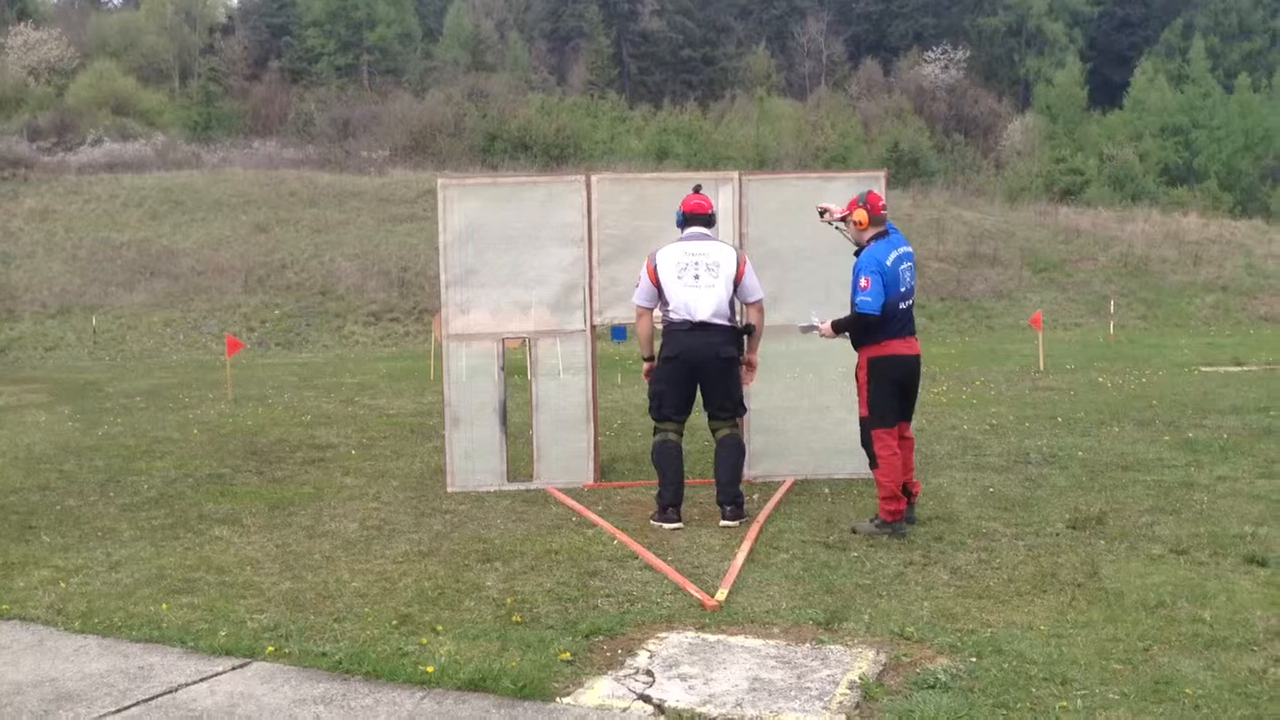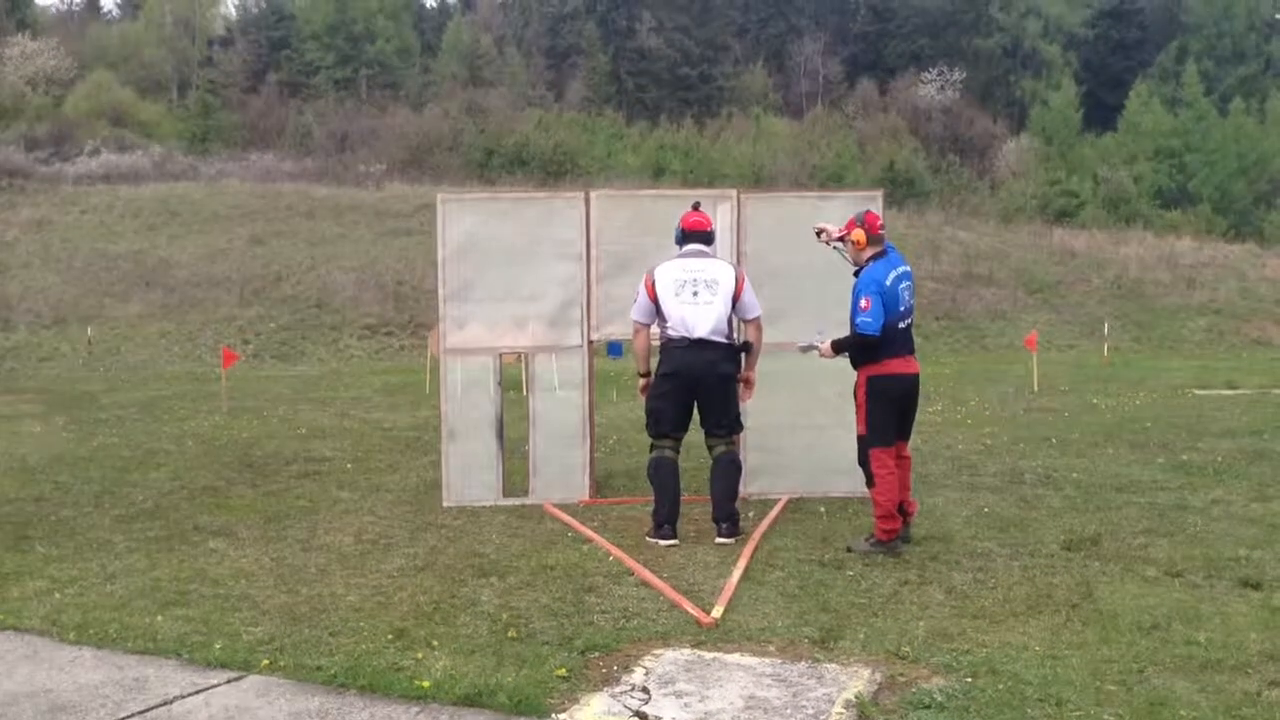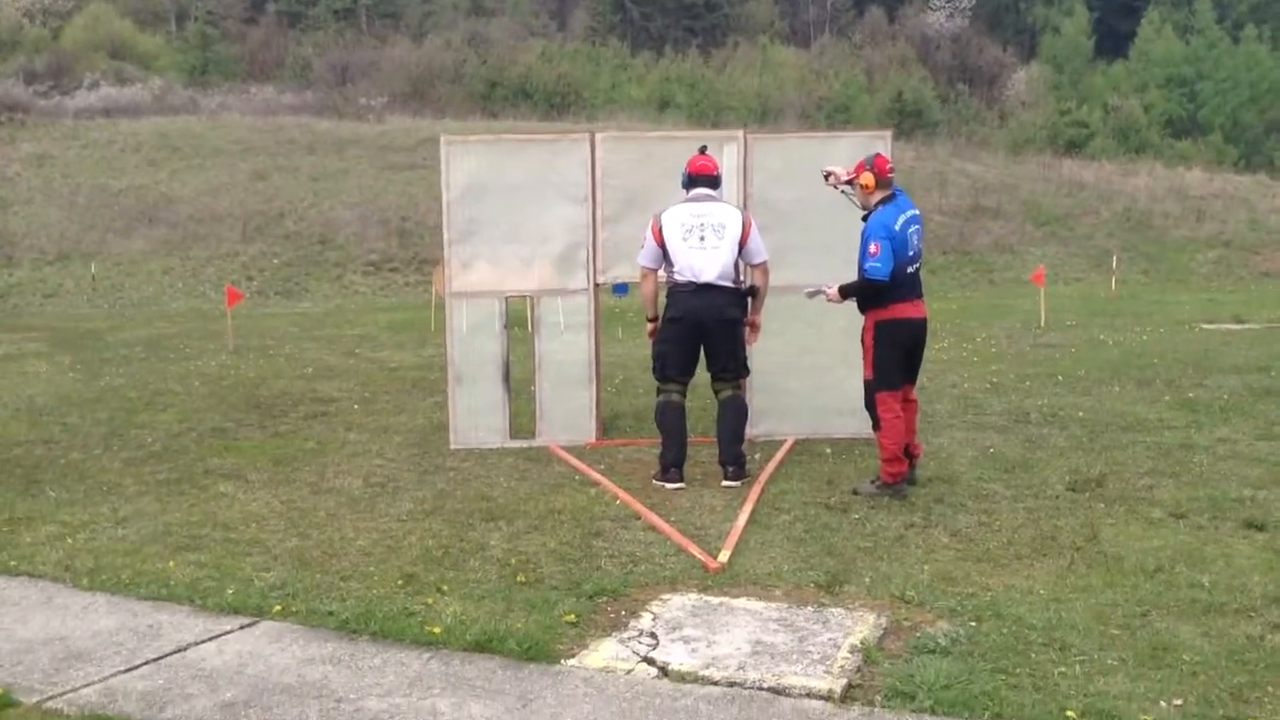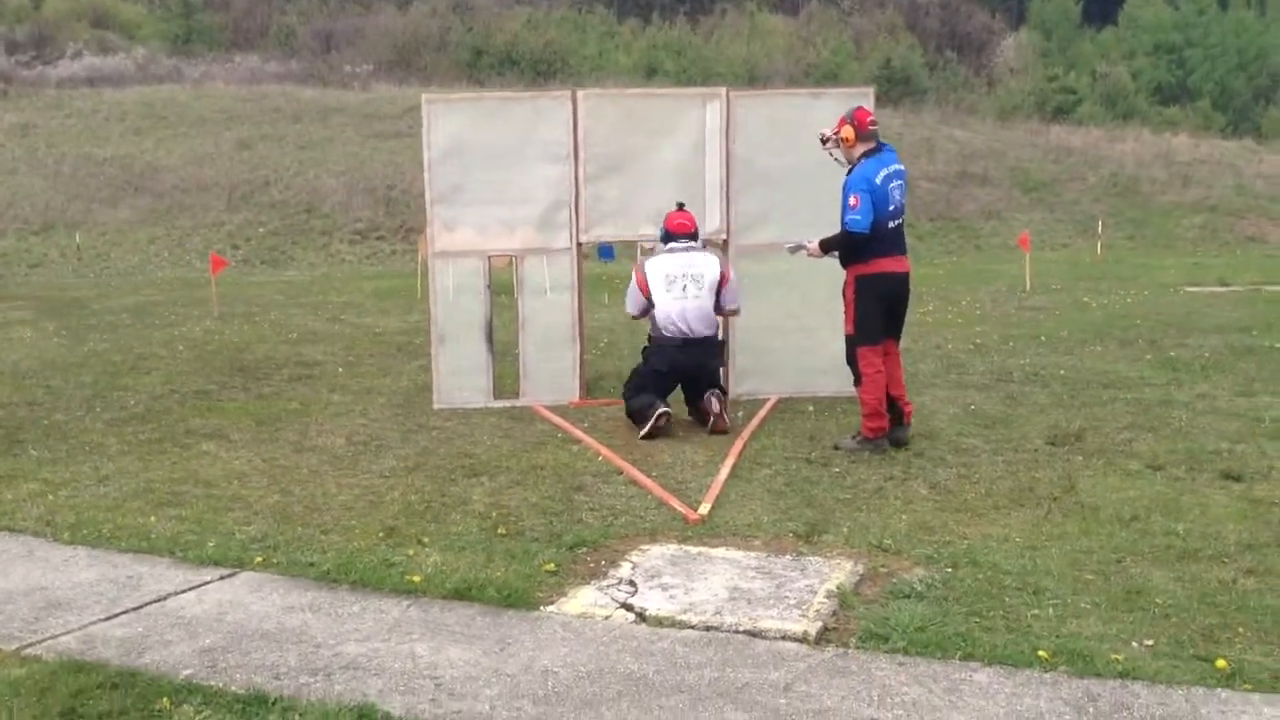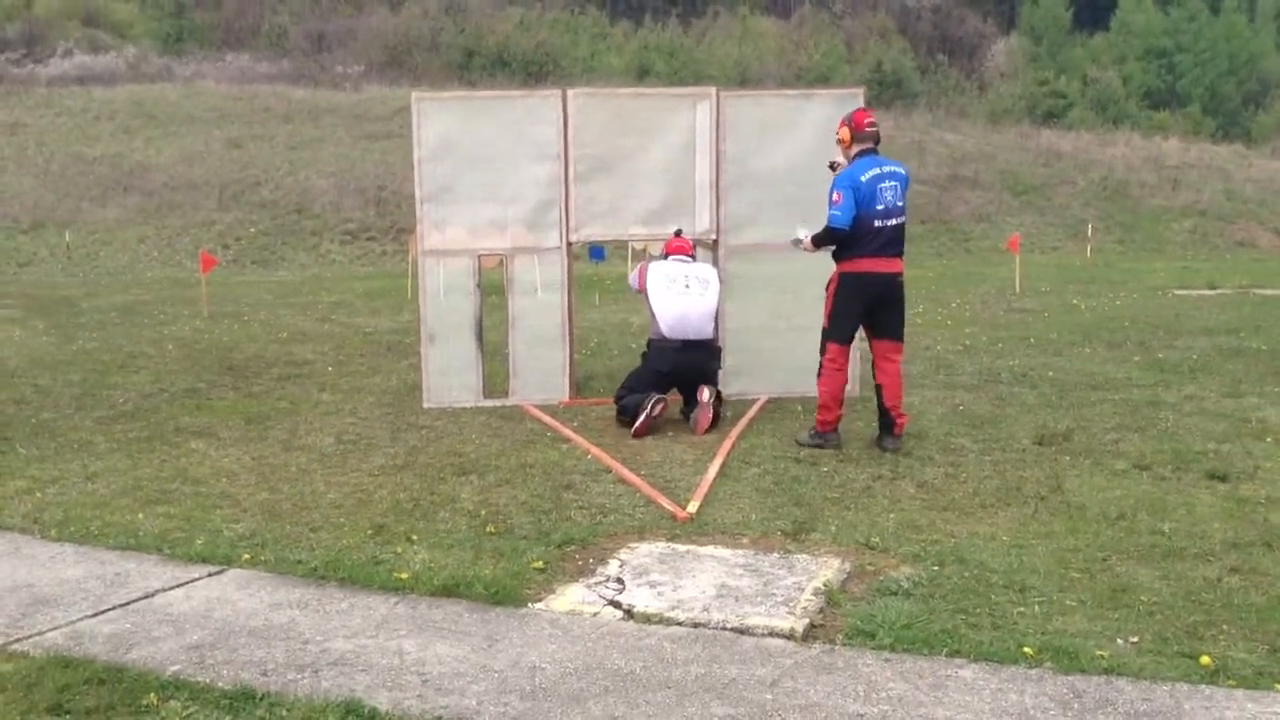
dt=1s
person 1, frame 1
left shoulder: (869, 259)
right shoulder: (899, 242)
left elbow: (866, 314)
right elbow: (882, 226)
left wrist: (835, 327)
right wrist: (841, 215)
left hip: (881, 359)
right hip: (908, 352)
left knee: (881, 437)
right knee: (901, 431)
left ankle: (891, 516)
right ankle: (907, 501)
person 1, frame 2
left shoulder: (869, 279)
right shoulder: (897, 260)
left elbow: (867, 335)
right elbow: (880, 246)
left wrist: (835, 347)
right wrist: (839, 235)
left hip: (880, 377)
right hip: (907, 371)
left knee: (878, 456)
right knee: (898, 450)
left ankle: (887, 534)
right ankle: (903, 521)
person 1, frame 3
left shoulder: (878, 224)
right shoulder: (906, 204)
left elbow: (876, 280)
right elbow: (887, 189)
left wrist: (843, 292)
right wrist: (848, 178)
left hip: (887, 322)
right hip: (915, 315)
left knee: (884, 400)
right knee: (904, 394)
left ankle: (892, 477)
right ankle: (908, 463)
person 1, frame 4
left shoulder: (859, 178)
right shoulder: (893, 161)
left elbow: (856, 233)
right elbow: (879, 146)
left wrist: (823, 246)
right wrist: (837, 142)
left hip: (869, 276)
right hip: (898, 272)
left knee: (866, 356)
right knee: (889, 351)
left ankle: (873, 433)
right ankle: (899, 422)
person 1, frame 5
left shoulder: (847, 178)
right shoulder: (899, 171)
left elbow: (838, 228)
left wrist: (814, 242)
left hip: (855, 275)
right hip: (891, 275)
left knee: (834, 353)
right knee: (889, 355)
left ankle: (826, 429)
right ankle: (891, 431)
person 2, frame 1
left shoulder: (659, 257)
right shoulder: (733, 255)
left elbow: (643, 312)
right elbow: (756, 307)
left wrist: (648, 357)
right wrist: (751, 352)
left hip: (677, 344)
right hip: (721, 344)
left knee: (668, 427)
right knee: (727, 425)
left ankle: (669, 510)
right ankle: (730, 507)
person 2, frame 2
left shoulder: (658, 274)
right shoulder: (731, 273)
left elbow: (640, 329)
right elbow: (754, 324)
left wrist: (644, 373)
right wrist: (749, 369)
left hip: (675, 359)
right hip: (719, 360)
left knee: (664, 443)
right knee: (723, 442)
left ankle: (665, 527)
right ankle: (726, 525)
person 2, frame 3
left shoulder: (664, 218)
right shoulder: (738, 217)
left elbow: (648, 274)
right elbow: (760, 269)
left wrist: (652, 318)
right wrist: (755, 313)
left hip: (681, 304)
right hip: (725, 305)
left knee: (671, 387)
right knee: (729, 386)
left ankle: (672, 469)
right ankle: (732, 467)
person 2, frame 4
left shoulder: (647, 267)
right shoulder: (716, 264)
left elbow: (635, 312)
right elbow: (732, 310)
left hip: (664, 351)
right hip: (705, 351)
left knee: (634, 396)
right knee: (702, 401)
left ankle: (653, 409)
right ankle: (711, 404)
person 2, frame 5
left shoulder: (650, 270)
right shoulder: (710, 272)
left elbow: (634, 280)
left hip: (664, 353)
right hip: (704, 355)
left knee: (625, 401)
right knee: (700, 405)
left ankle: (646, 405)
right ankle: (703, 405)
